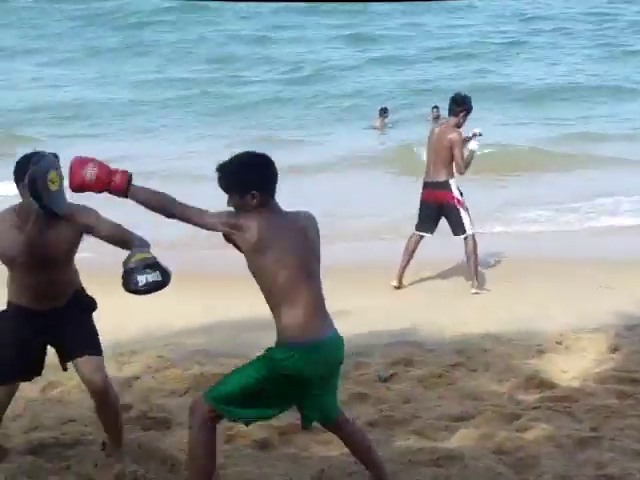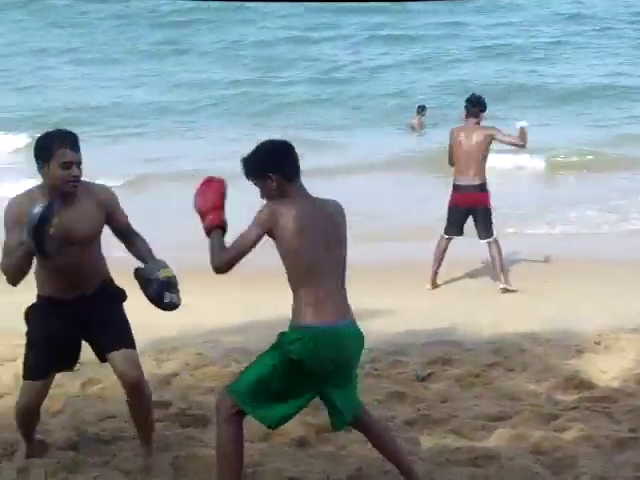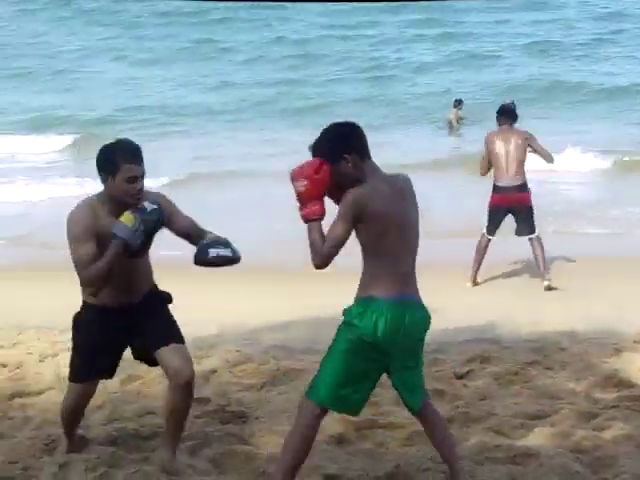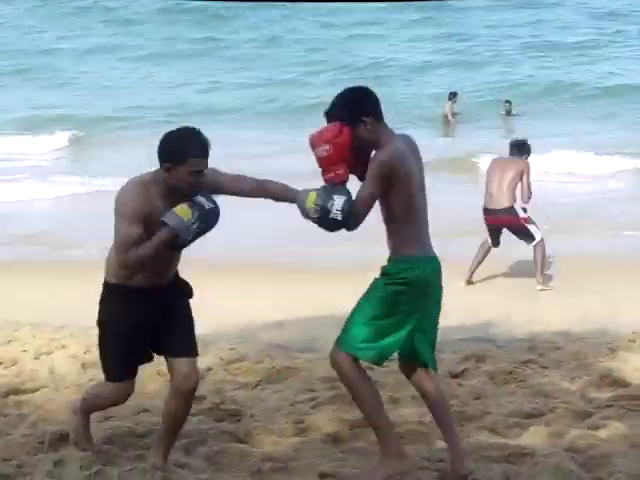
dt=0.2s
person 1, frame 1
left shoulder: (245, 225)
right shoulder: (307, 222)
left elbow: (171, 208)
left wrist: (113, 182)
left hip: (293, 355)
right hip: (330, 346)
left knee: (203, 410)
right knee: (330, 417)
person 1, frame 2
left shoulder: (274, 212)
right shoulder: (335, 210)
left elbow: (221, 263)
left wrist: (211, 221)
left hip: (305, 339)
right hip: (347, 335)
left knee: (228, 408)
right knee: (352, 412)
person 1, frame 3
left shoulder: (359, 197)
right shoulder: (404, 183)
left elbow: (321, 259)
left wrist: (310, 207)
left hip: (371, 314)
right hip: (412, 313)
left knee: (312, 406)
right knee: (421, 405)
person 1, frame 4
left shoulder: (386, 158)
right shoulder: (407, 144)
left elbow: (351, 219)
right wrist: (353, 164)
left hip: (405, 270)
right hip: (425, 266)
left knee: (343, 356)
right knee: (419, 368)
person 2, frame 1
left shoulder: (79, 216)
left elbow: (130, 240)
left wrist: (141, 255)
right wrist: (38, 214)
left hip: (70, 307)
left knee: (99, 384)
left ankle: (117, 455)
person 2, frame 2
left shoulder: (100, 196)
left elbow: (130, 236)
left wrist: (154, 266)
left hip: (101, 298)
right hip: (52, 307)
left knee: (132, 377)
right knee: (31, 398)
left ankle: (147, 451)
right ankle: (31, 444)
person 2, frame 3
left shoulder: (152, 202)
right shoulder: (83, 217)
left elbow: (192, 231)
right elbow: (90, 283)
left wrist: (211, 242)
right wrist: (120, 241)
left hip: (146, 303)
right hip: (100, 314)
left knee: (184, 375)
right knee: (78, 396)
left ankle: (169, 454)
right ankle: (71, 439)
person 2, frame 4
left shoulder: (201, 182)
right shoulder: (134, 195)
left elbow: (254, 186)
right elbow: (128, 264)
left wrist: (303, 196)
right wrist: (171, 230)
left hip: (168, 291)
right hip: (124, 296)
left knee: (188, 380)
right knee: (117, 391)
left ankle: (160, 457)
right ankle: (80, 412)
person 3, frame 1
left shoulder: (434, 129)
right shoulder: (455, 135)
right elbow: (461, 169)
left wrist: (468, 138)
right wrist: (472, 150)
left hip: (428, 187)
right hip: (446, 188)
left knee: (418, 233)
right knee: (468, 235)
left ankle: (398, 278)
right ankle: (475, 283)
person 3, frame 2
left shoulder: (454, 133)
right shoulder: (488, 132)
right elbow: (520, 143)
right wrist: (522, 129)
left hip: (458, 191)
right hip: (479, 191)
left knee: (446, 236)
right knee: (489, 238)
left ankle: (432, 279)
right ankle: (503, 281)
person 3, frame 3
left shoulder: (490, 137)
right shoulder: (524, 135)
left elbow: (483, 171)
right elbow: (549, 158)
right wrist: (531, 149)
left hip: (499, 192)
right hip: (520, 191)
left knee: (487, 235)
right knee: (533, 236)
left ankle: (473, 277)
right ankle: (546, 278)
person 3, frame 4
left shoulder: (494, 162)
right shoulder: (523, 165)
right elbow: (525, 198)
right wrist: (529, 186)
left hip: (489, 212)
right hip: (509, 211)
left knee: (491, 241)
right knee: (538, 240)
left ankle: (469, 276)
right ankle: (540, 281)
